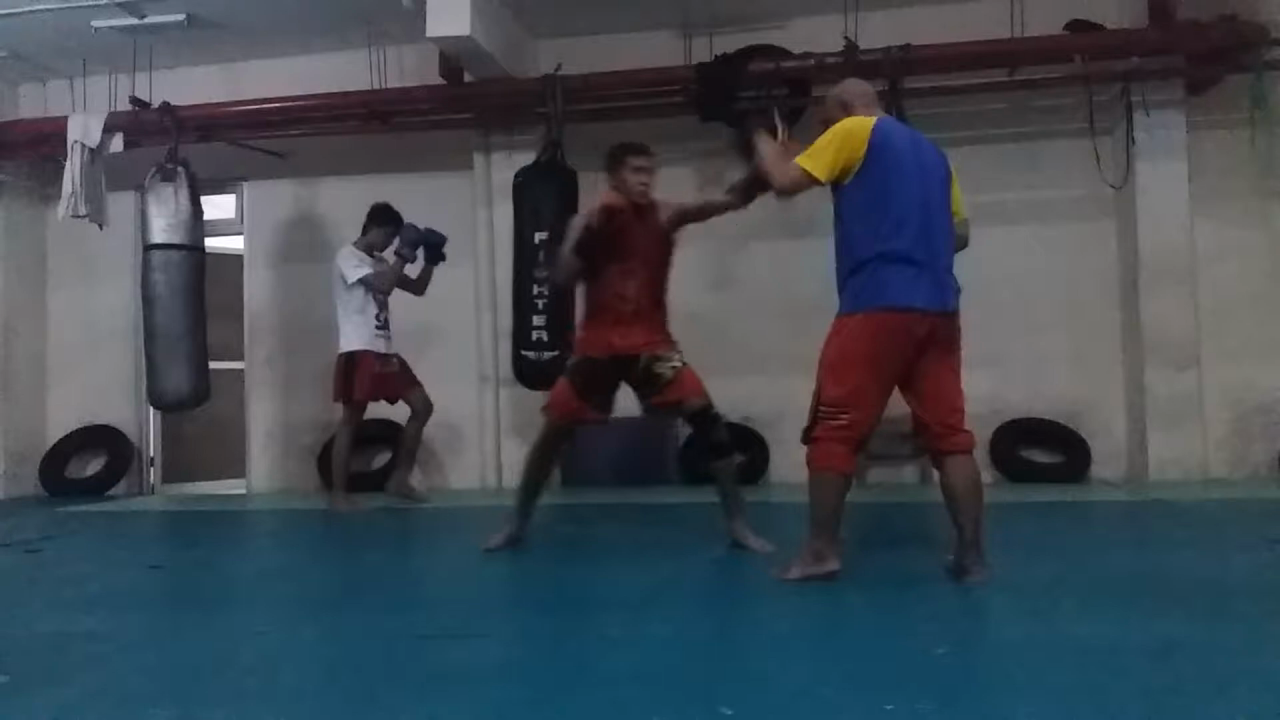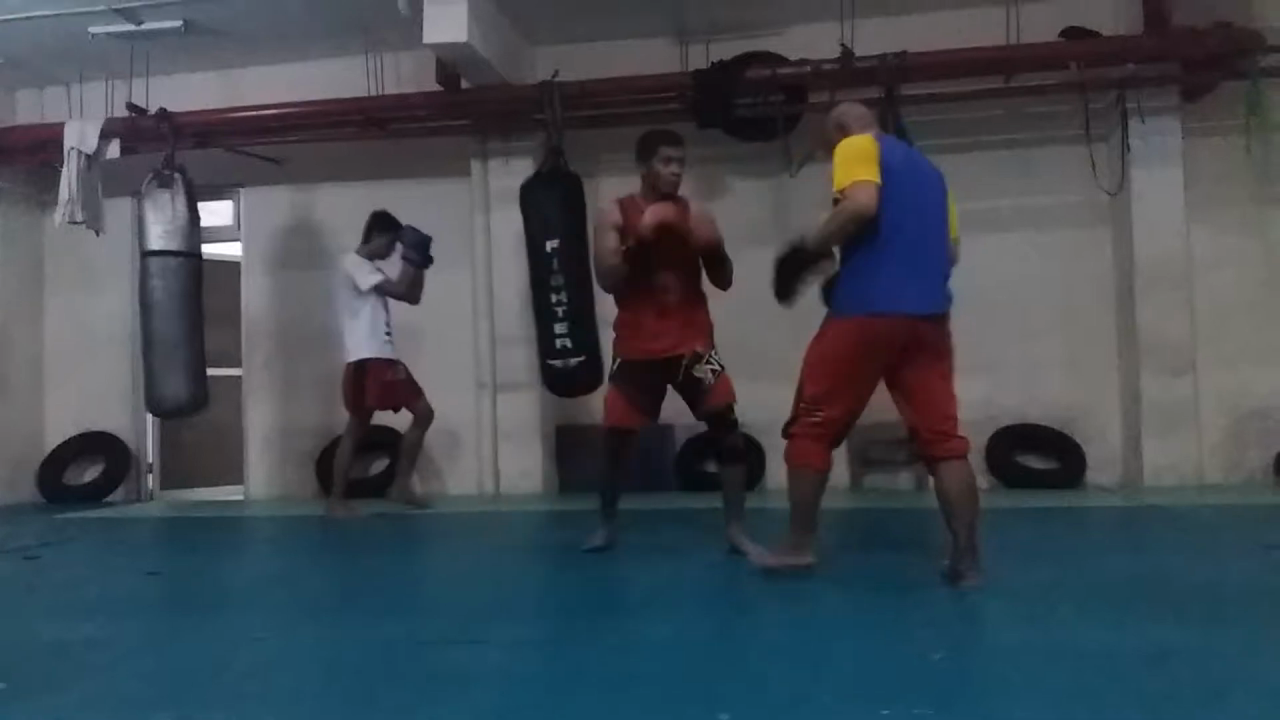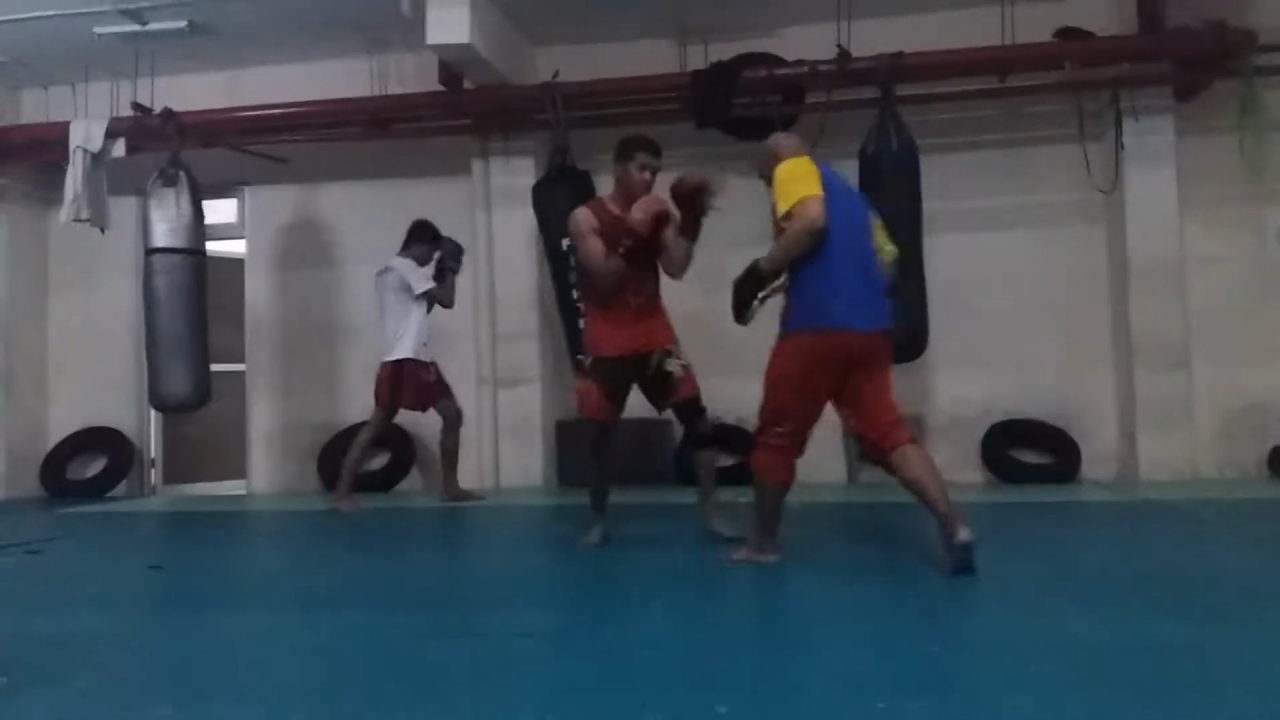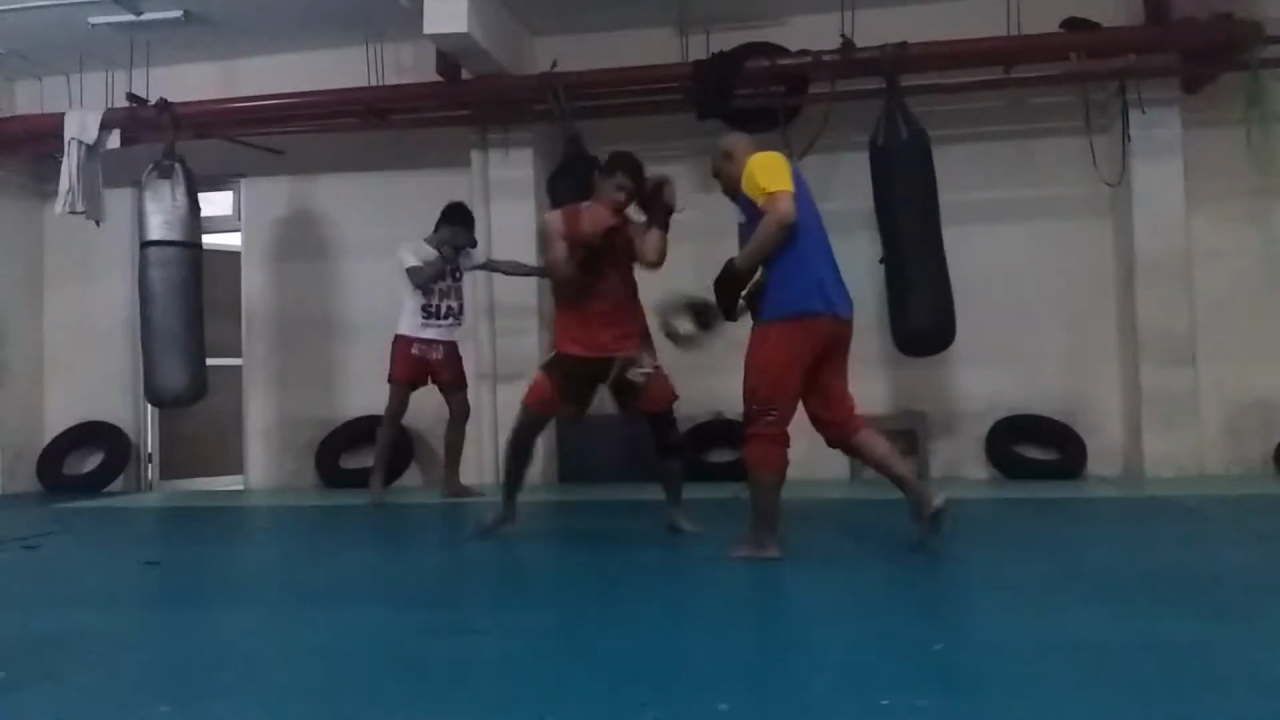
dt=0.3s
person 1, frame 1
left shoulder: (857, 132)
right shoulder: (931, 152)
left elbow: (785, 181)
right elbow: (960, 232)
left wrist: (763, 140)
left hip: (877, 306)
right hip: (938, 308)
left knee: (834, 429)
right knee: (949, 433)
left ankle: (822, 550)
right ankle: (971, 554)
person 1, frame 2
left shoulder: (858, 146)
right shoulder: (927, 168)
left elbow: (860, 207)
right elbow: (951, 250)
left wrist: (807, 250)
left hip: (864, 312)
right hip: (928, 315)
left knee: (812, 426)
right knee: (943, 439)
left ankle: (799, 543)
right ankle: (966, 559)
person 1, frame 3
left shoulder: (792, 167)
right shoulder: (850, 194)
left elbow: (811, 221)
right elbow: (884, 257)
left wrist: (760, 271)
left hip: (815, 326)
right hip: (870, 327)
left knee: (777, 438)
right knee: (889, 436)
left ankle: (762, 542)
right ankle: (953, 529)
person 1, frame 4
left shoulder: (761, 163)
right shoulder: (780, 175)
left elbow: (782, 215)
left wrist: (736, 268)
left hip: (790, 314)
right hip: (830, 312)
left knee: (764, 428)
right knee: (842, 421)
left ankle: (763, 538)
right ankle: (921, 497)
person 2, frame 1
left shoulder: (665, 216)
right shoulder: (587, 220)
left elbow: (724, 203)
right elbow: (563, 277)
left wrist: (754, 180)
right wrist: (591, 231)
left hip: (651, 342)
right hip: (599, 344)
left knee: (708, 420)
right knee: (554, 431)
left ankle: (737, 524)
right ankle: (518, 522)
person 2, frame 2
left shoulder: (692, 213)
right shoulder: (615, 214)
left elbow: (724, 280)
right elbow: (607, 280)
left wrist: (713, 249)
right wrist: (640, 242)
left hip: (690, 339)
right hip: (637, 345)
left knee: (726, 425)
right knee: (618, 437)
left ankle: (735, 527)
right ankle: (607, 523)
person 2, frame 3
left shoulder: (659, 213)
right shoulder: (586, 217)
left elbow: (675, 267)
right elbow: (603, 278)
left wrist: (692, 218)
right wrist: (633, 238)
left hip: (654, 335)
right hip: (608, 341)
left knee: (695, 416)
right knee: (600, 431)
left ankle: (710, 511)
right ankle: (598, 520)
person 2, frame 4
left shoulder: (630, 225)
right shoulder: (558, 222)
left elbow: (653, 258)
right elbow: (564, 284)
left wrist: (661, 214)
right wrist: (586, 248)
left hip: (625, 343)
right hip: (574, 345)
left knee: (663, 419)
right knee: (527, 424)
left ankle: (675, 510)
right ankle: (506, 507)
person 3, frame 1
left shoulder: (379, 262)
right shoulder: (347, 257)
left elbow: (417, 288)
right elbow: (383, 287)
left wrist: (430, 259)
right wrist: (404, 253)
left hip: (386, 352)
right hip: (358, 352)
left knee: (422, 406)
right knee: (351, 420)
left ankle: (399, 478)
right ankle: (338, 493)
person 3, frame 2
left shoulder: (371, 268)
right shoulder: (354, 264)
left elbow: (412, 296)
right elbow: (398, 289)
left wrist: (419, 264)
right wrist: (410, 256)
left hip: (387, 358)
right hip: (366, 360)
left knee: (423, 413)
right knee: (356, 430)
left ankle: (402, 483)
right ankle: (337, 499)
person 3, frame 3
left shoulder: (392, 271)
right shoulder: (406, 269)
left elbow: (424, 307)
right elbow: (446, 300)
left wrist: (440, 274)
right wrist: (450, 269)
left hip: (418, 359)
right hip: (403, 361)
left knee: (453, 415)
right knee: (377, 425)
left ankle: (449, 486)
right ankle: (342, 492)
person 3, frame 4
left shoulder: (463, 256)
right shoulder: (411, 250)
left elbow: (503, 267)
right elbow: (420, 280)
left wrist: (545, 270)
right wrist: (448, 255)
left hip: (445, 343)
right hip: (412, 340)
left knee: (460, 410)
right knee: (395, 410)
left ankle: (451, 480)
right ankle: (378, 477)
